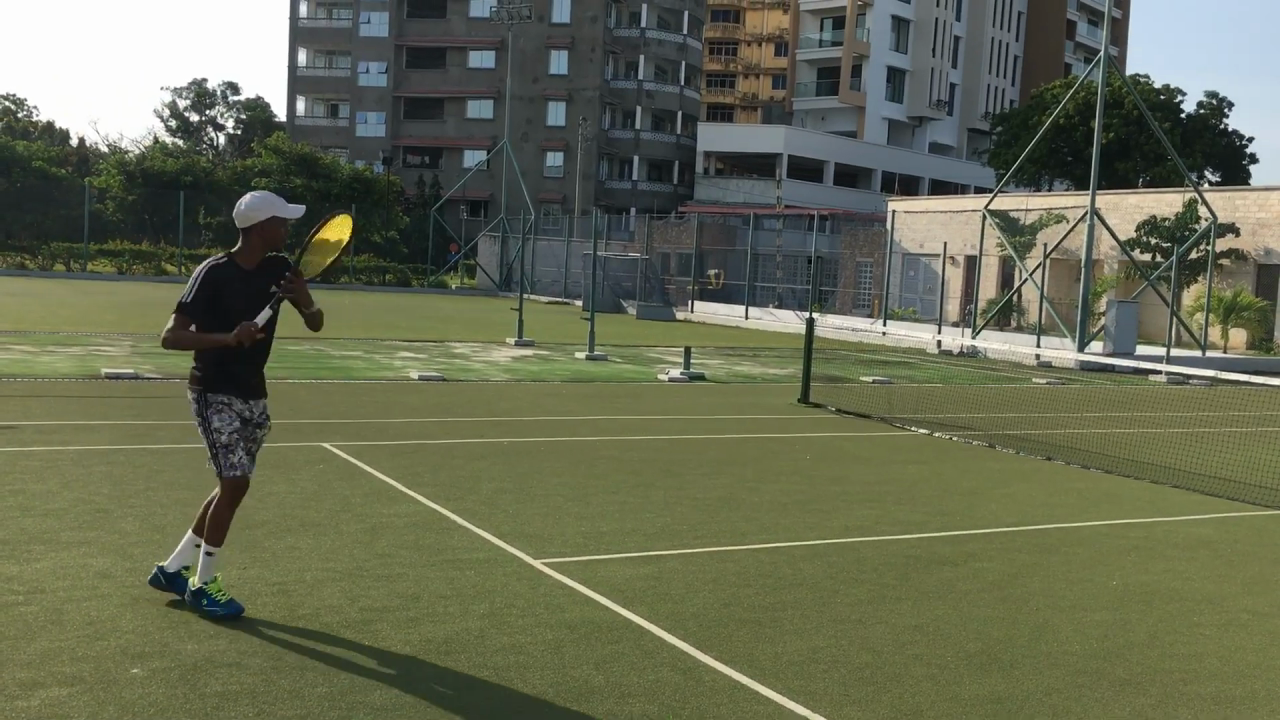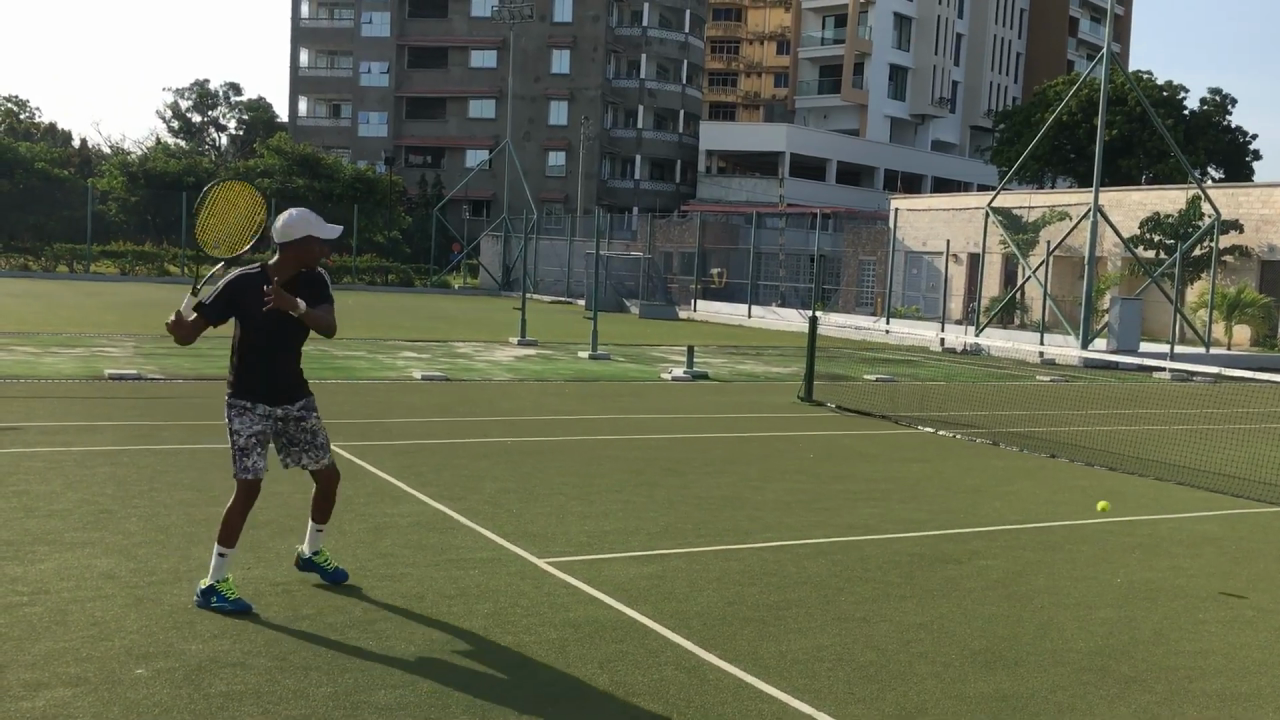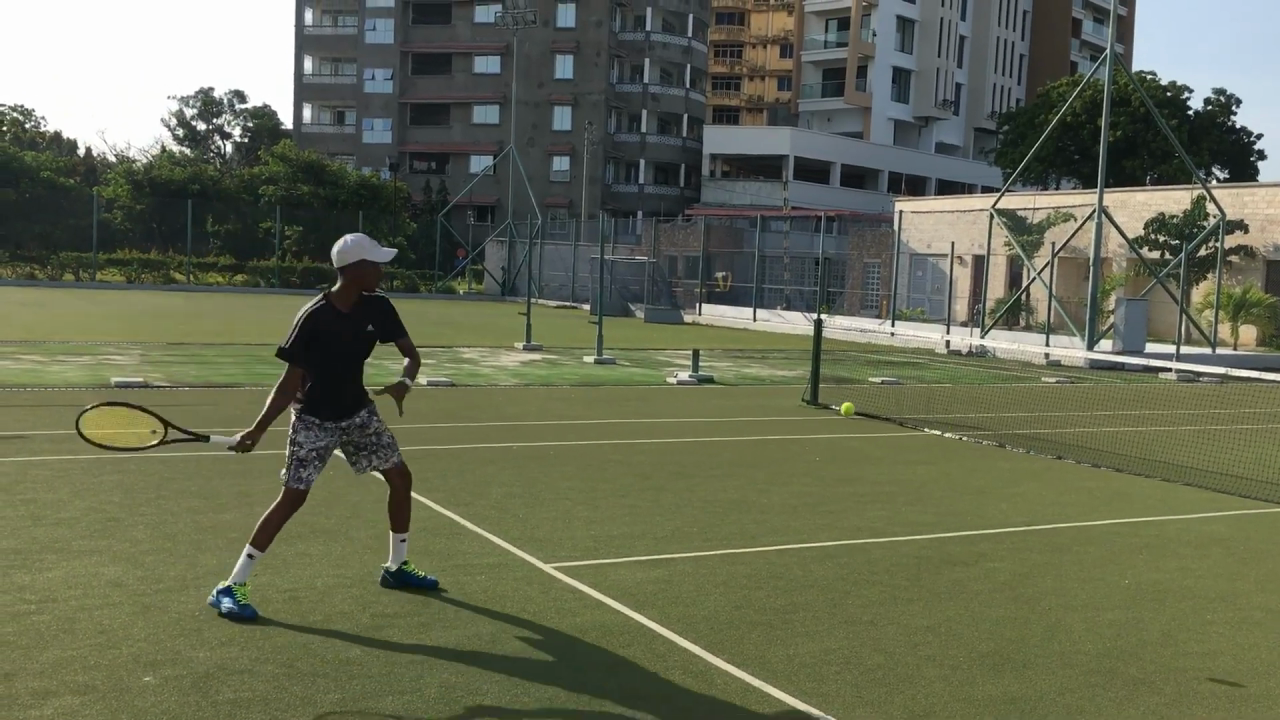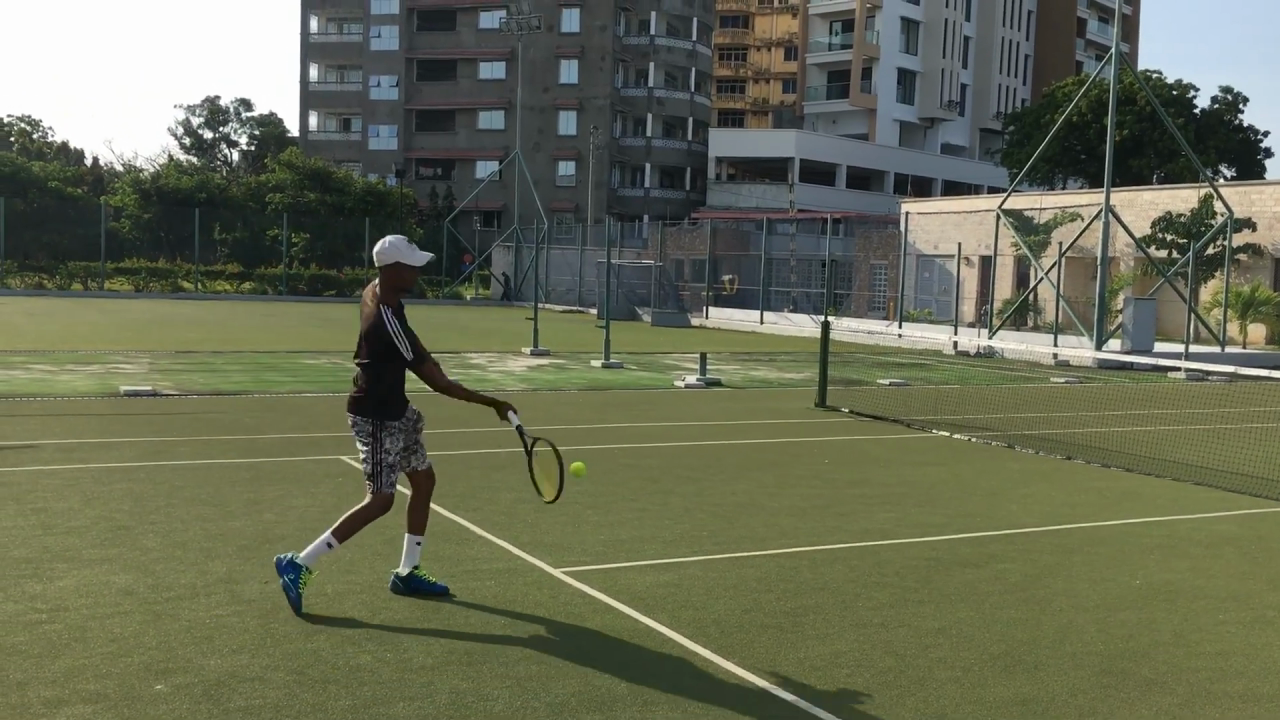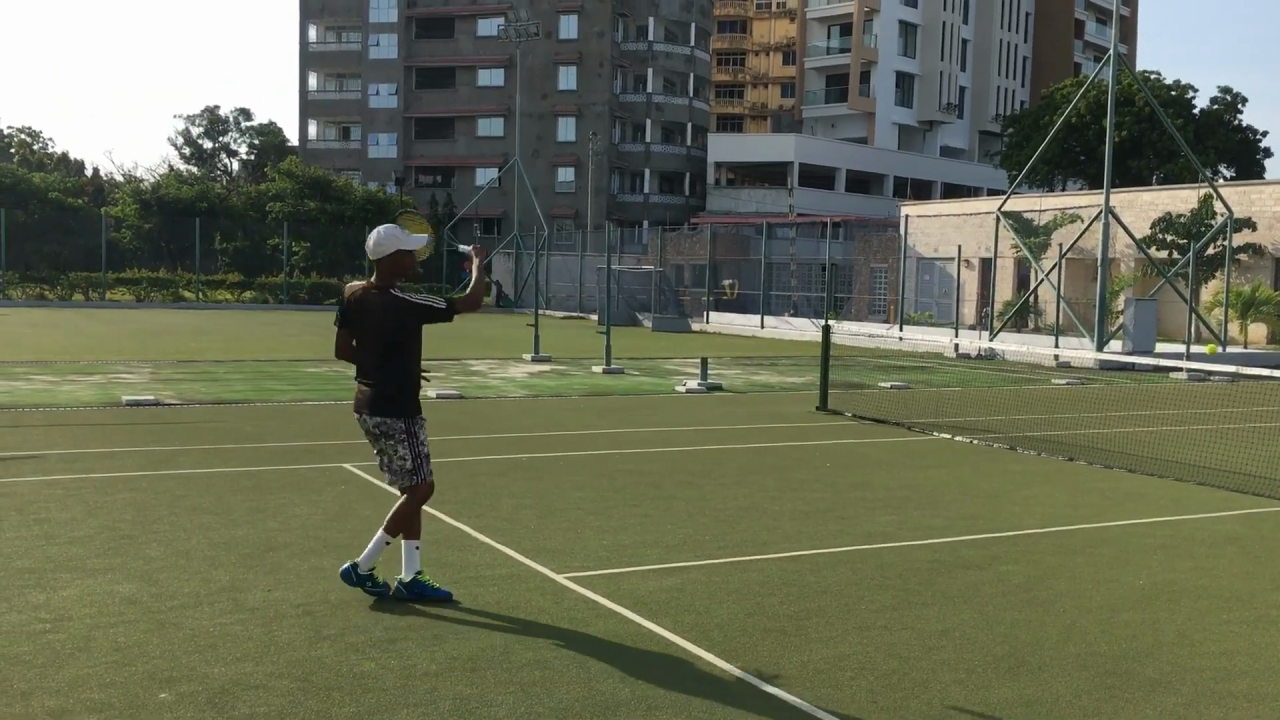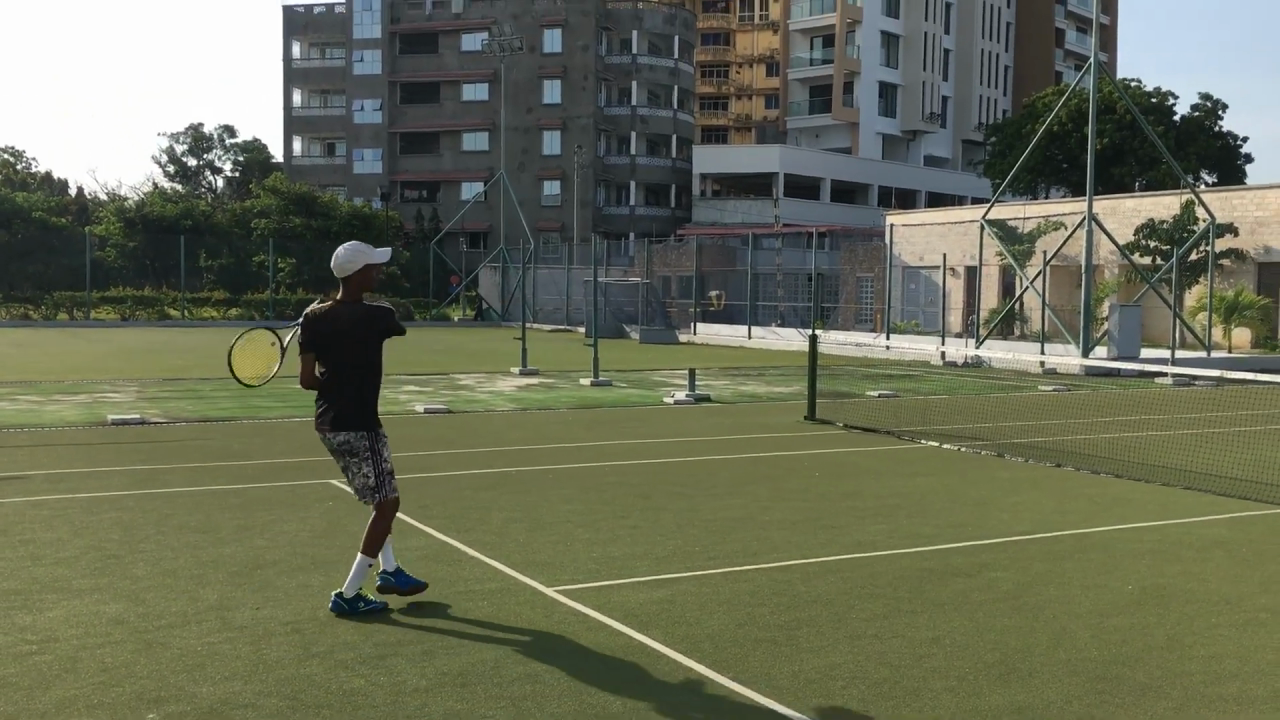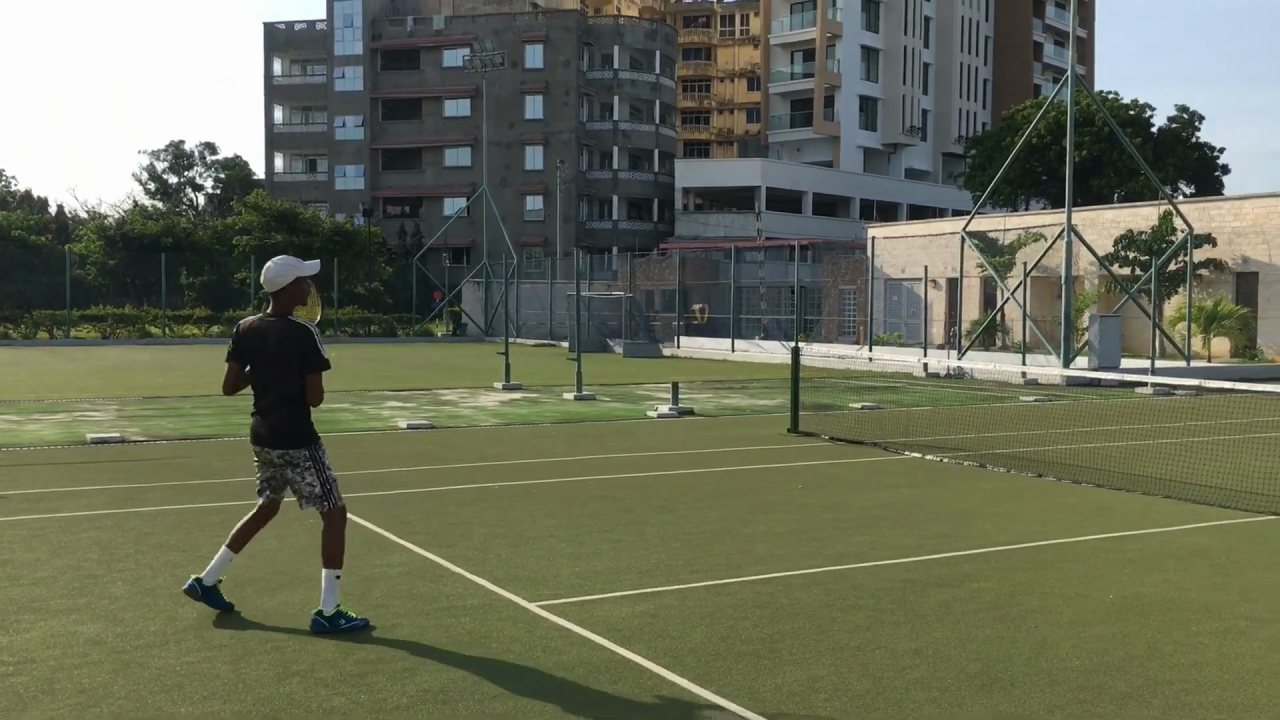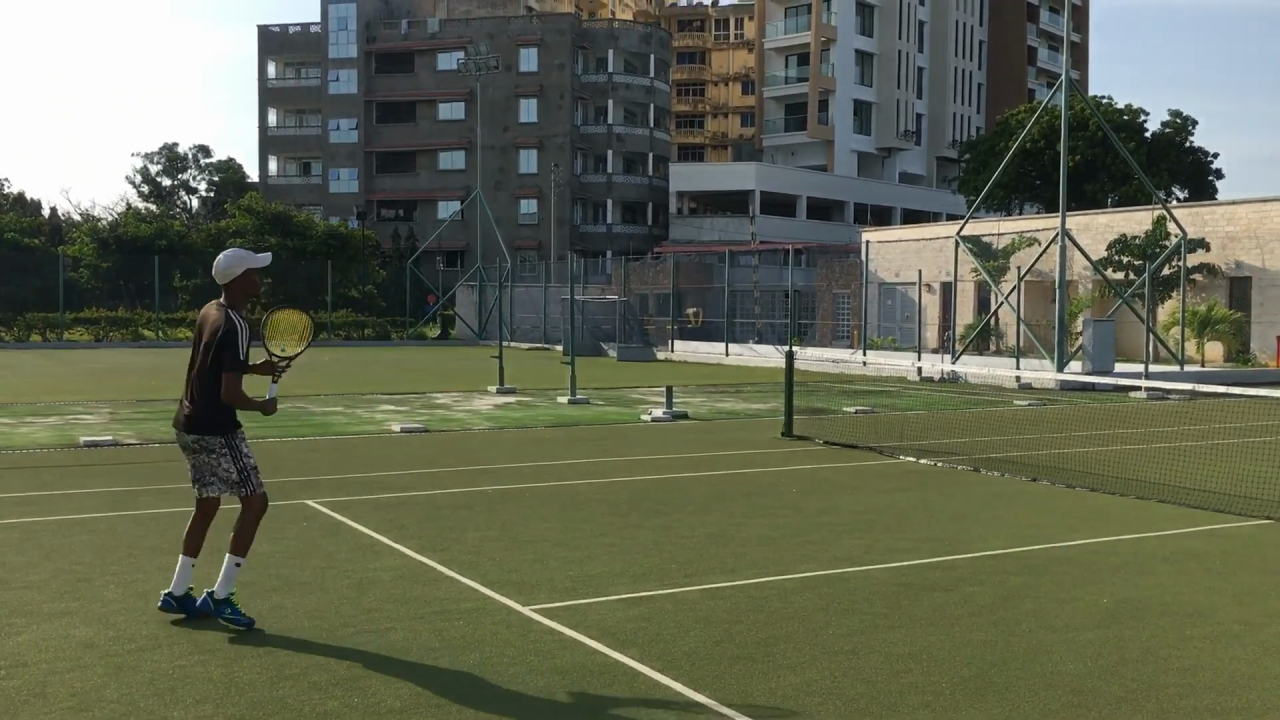
dt=0.3s
person 1, frame 1
left shoulder: (279, 267)
right shoulder: (213, 272)
left elbow: (315, 324)
right elbow: (171, 337)
left wrist: (305, 301)
right wrist: (227, 338)
left hip: (252, 394)
right hip: (215, 393)
left knee: (231, 484)
right knee: (235, 483)
left ankle: (172, 570)
right ankle: (202, 584)
person 1, frame 2
left shoulder: (315, 281)
right shoulder: (241, 283)
left elbow: (328, 326)
right elbow: (189, 331)
left wrist: (296, 308)
right wrist: (177, 328)
left hip: (295, 399)
right hip: (247, 402)
left knee: (329, 476)
right knee: (248, 489)
left ankle: (311, 552)
right ankle: (213, 583)
person 1, frame 3
left shoulder: (378, 306)
right shoulder: (313, 317)
left elbow: (411, 355)
right elbow: (290, 383)
left wrist: (404, 382)
right wrist: (257, 430)
left hip: (359, 410)
right hip: (315, 418)
left knee: (401, 479)
right knee: (292, 498)
left ankle: (397, 567)
right ankle: (231, 586)
person 1, frame 4
left shoulder: (382, 290)
right shoulder: (386, 322)
right elbow: (435, 381)
left wrist: (418, 363)
right wrist: (489, 402)
left hip: (394, 409)
right hip: (376, 417)
left knee: (424, 480)
right knee: (379, 501)
left ankle: (407, 572)
right ankle: (298, 563)
person 1, frame 5
left shoulder: (352, 295)
right shoulder: (404, 305)
left elbow: (342, 350)
right elbow: (471, 303)
right wrist: (477, 262)
left hip: (370, 406)
right hip: (397, 412)
left knee: (412, 488)
right knee: (420, 490)
left ankle: (409, 577)
right ankle: (361, 567)
person 1, frame 6
left shoulder: (313, 317)
right shoulder: (377, 315)
left elbow: (309, 381)
right elbow: (396, 328)
left hip: (327, 422)
right hip: (359, 426)
left knee: (378, 491)
right knee: (386, 504)
left ankle: (388, 572)
right ankle: (350, 595)
person 1, frame 7
left shoulder: (245, 330)
right shoulder: (304, 334)
left elbow: (230, 386)
right elbow: (315, 399)
left hip: (263, 436)
right hip: (297, 439)
left knee: (267, 506)
right knee: (334, 514)
left ankle: (207, 581)
right ankle: (328, 611)
person 1, frame 8
left shoulder: (209, 313)
right shoulder: (235, 326)
right elbow: (229, 395)
left wrist: (254, 368)
right wrist: (262, 406)
left hip: (190, 424)
right hip: (215, 430)
left knee: (206, 507)
right knee: (256, 503)
left ankle: (179, 593)
right ankle: (222, 596)
